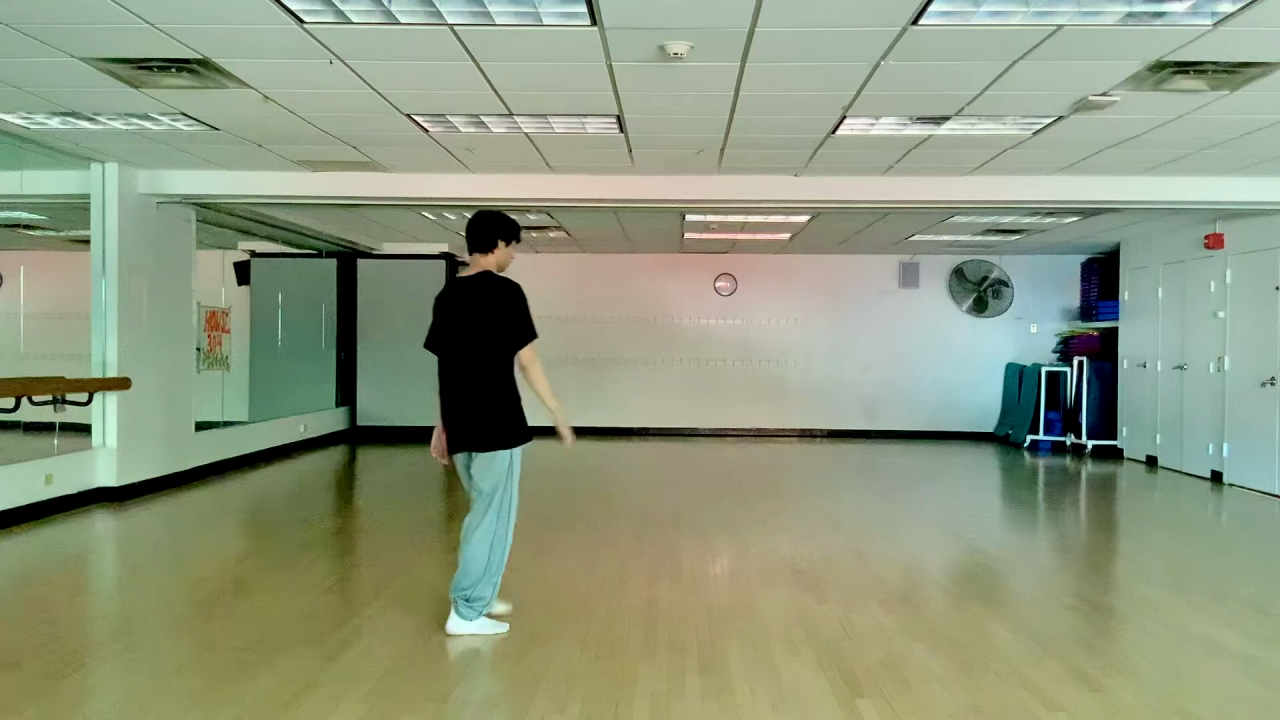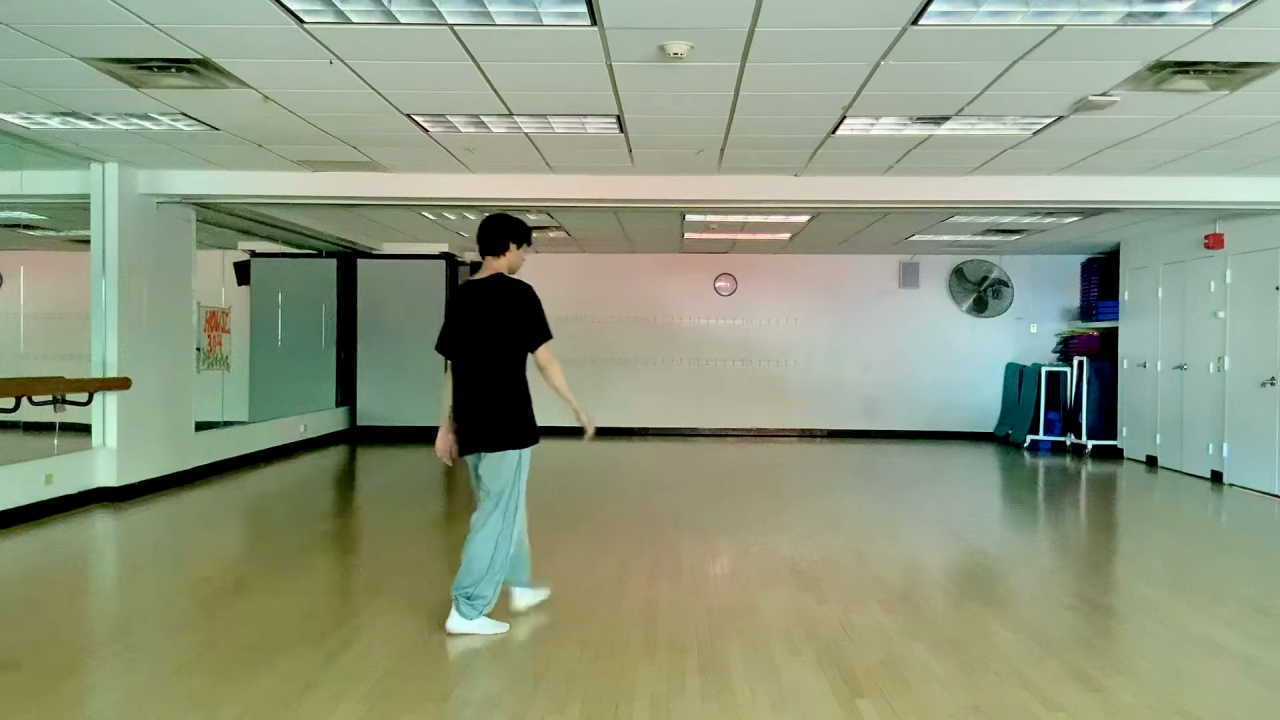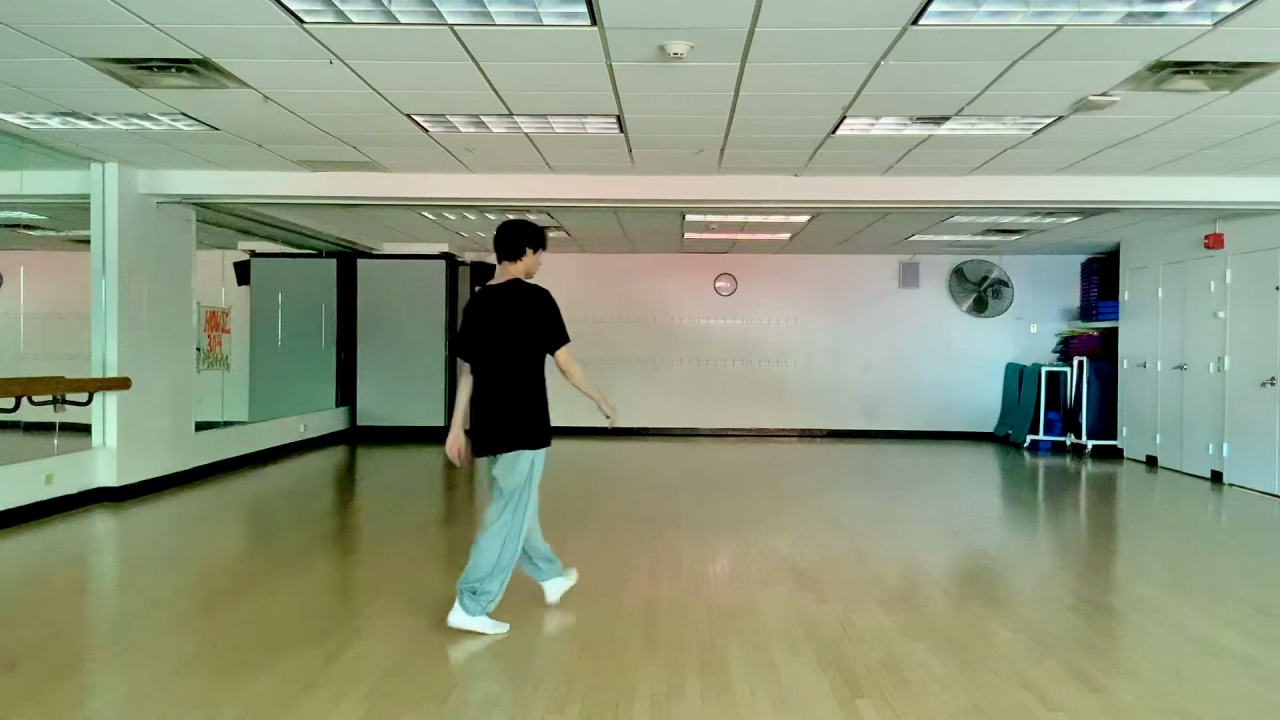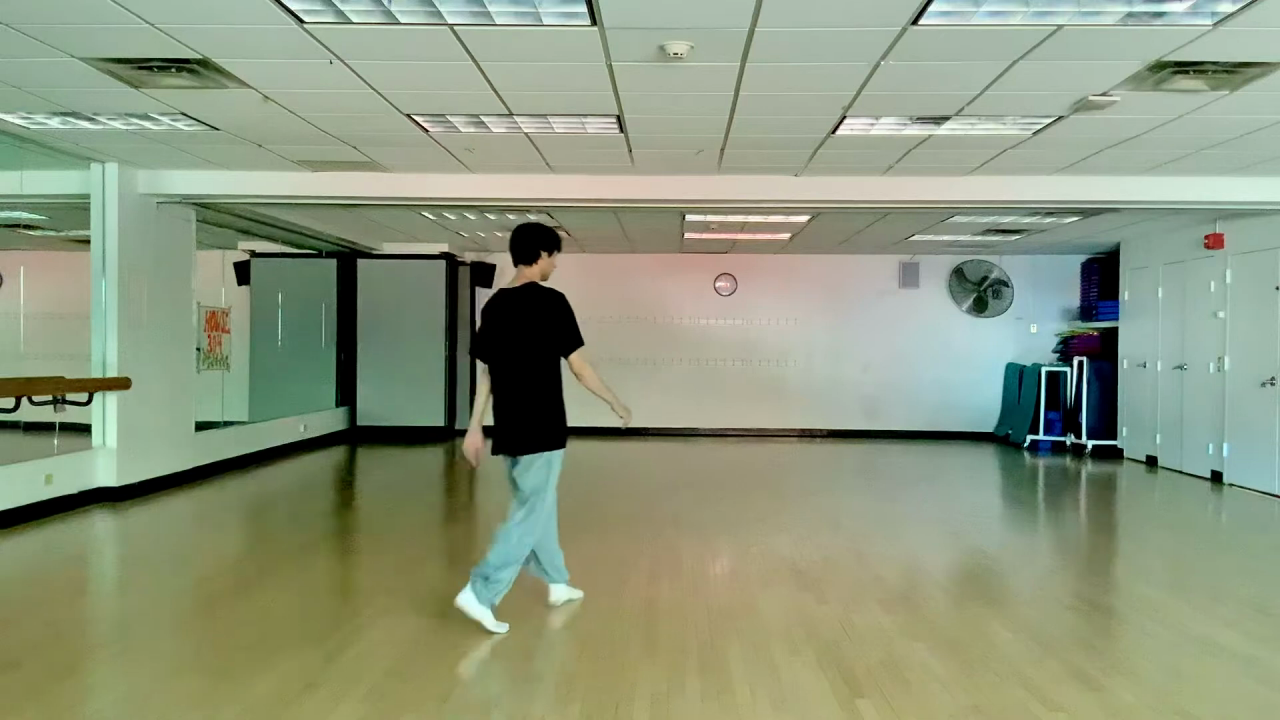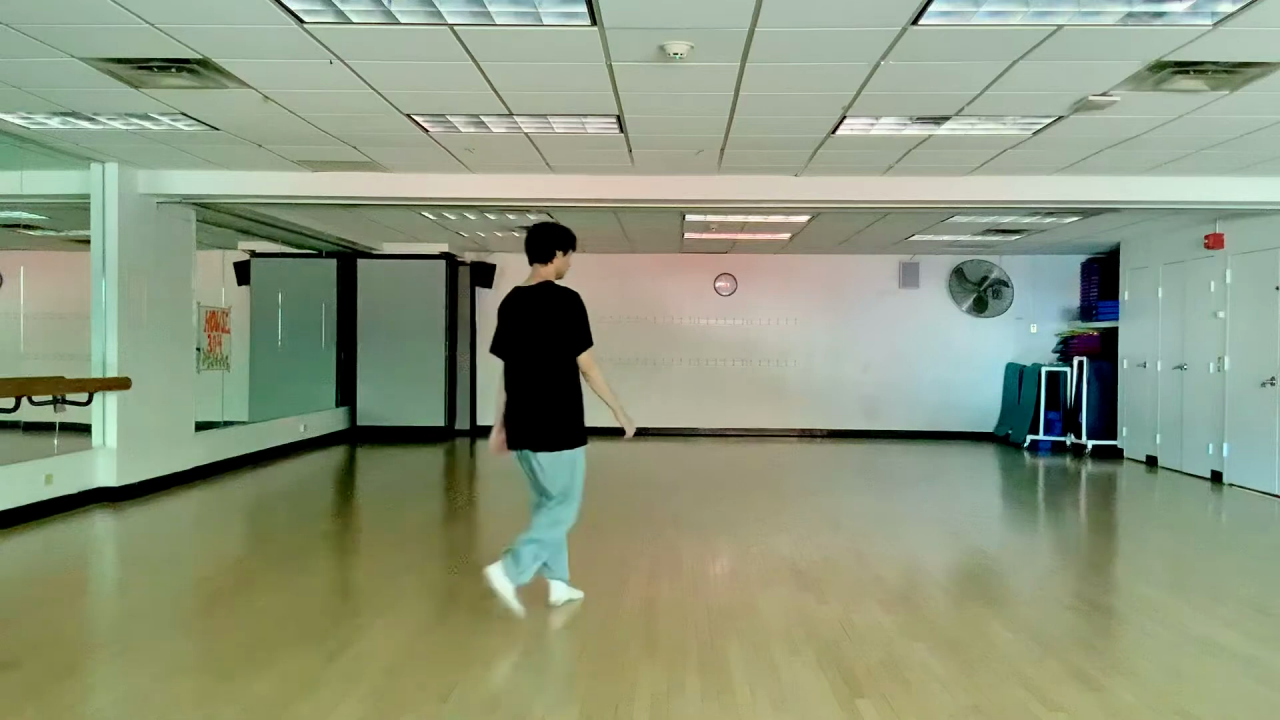
dt=0.1s
person 1, frame 1
left shoulder: (448, 295)
right shoulder: (504, 291)
left elbow: (443, 363)
right elbow: (527, 361)
left wrist: (443, 426)
right wrist: (558, 416)
left hip: (461, 424)
right hip: (496, 424)
left knee: (489, 509)
right knee: (491, 515)
left ankle: (480, 595)
right ankle: (466, 612)
person 1, frame 2
left shoulder: (459, 297)
right shoulder: (517, 293)
left elbow: (452, 367)
right elbow: (544, 360)
left wrist: (448, 425)
right wrist: (579, 408)
left hip: (472, 426)
right hip: (507, 425)
left knee: (503, 508)
right knee: (497, 515)
left ankle: (522, 587)
right ankle: (467, 611)
person 1, frame 3
left shoulder: (476, 303)
right shoulder: (534, 299)
left elbow: (468, 370)
right elbow: (565, 362)
left wrist: (457, 426)
right wrist: (602, 402)
left hip: (489, 428)
right hip: (523, 426)
left knee: (520, 504)
right knee: (507, 514)
left ankle: (551, 576)
right ankle: (470, 606)
person 1, frame 4
left shoulder: (494, 305)
right shoulder: (550, 302)
left elbow: (485, 372)
right elbow: (578, 365)
left wrist: (475, 427)
right wrist: (615, 403)
left hip: (509, 427)
right hip: (541, 427)
left knee: (539, 506)
right knee: (530, 513)
left ankle: (557, 582)
right ankle: (479, 593)
person 1, frame 5
left shoulder: (509, 303)
right shoulder: (565, 301)
left elbow: (506, 367)
right elbow: (586, 364)
left wrist: (498, 423)
right wrist: (618, 410)
left hip: (522, 424)
right hip: (557, 425)
left knee: (546, 503)
right knee: (562, 505)
left ankle: (556, 580)
right ankle: (509, 569)
